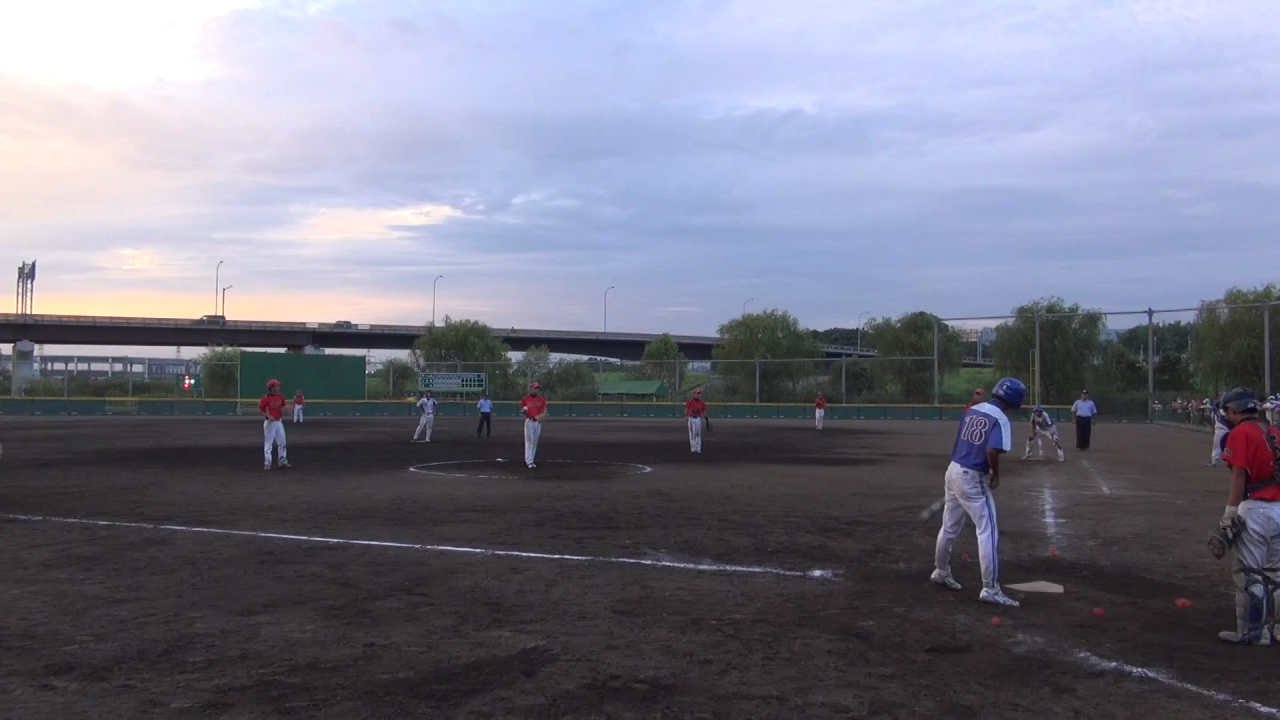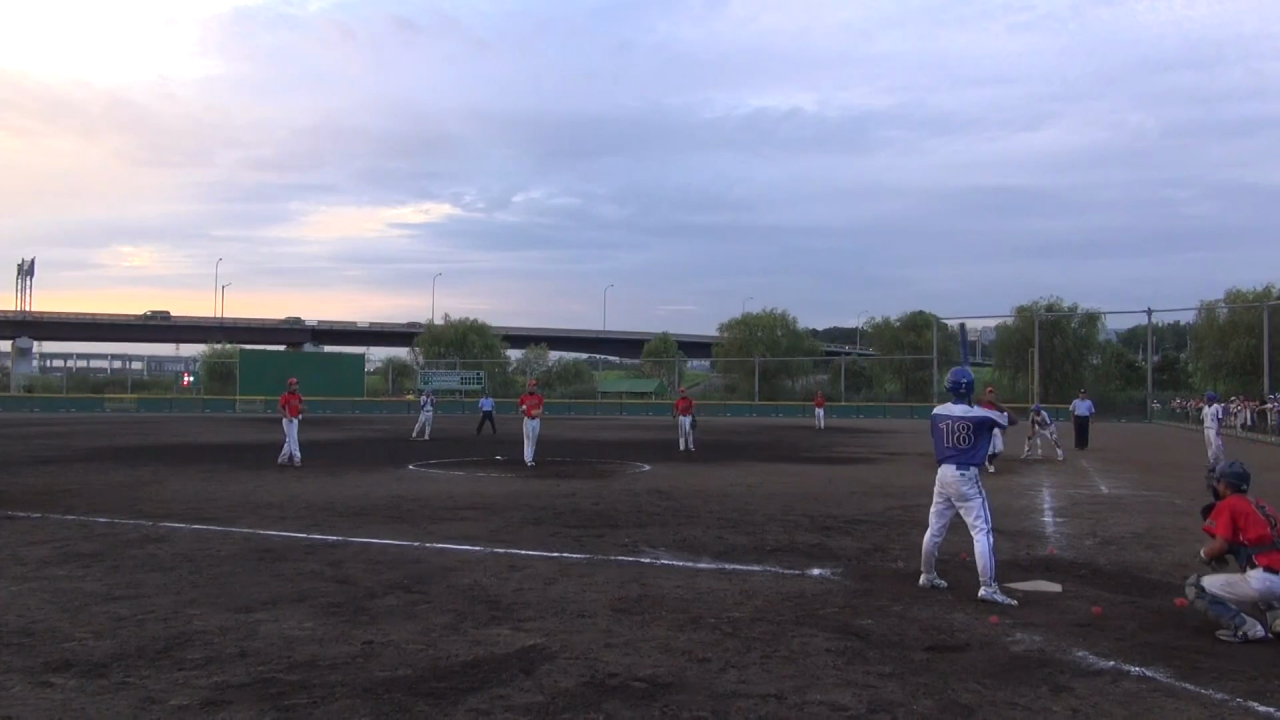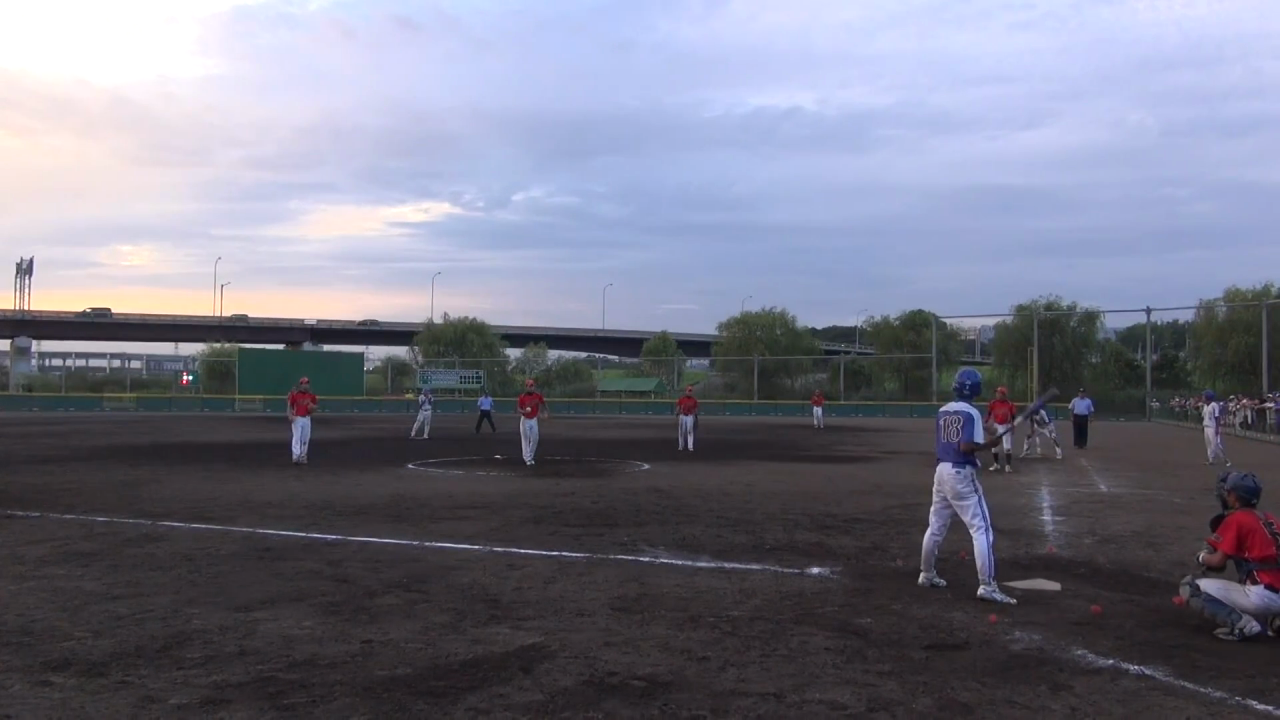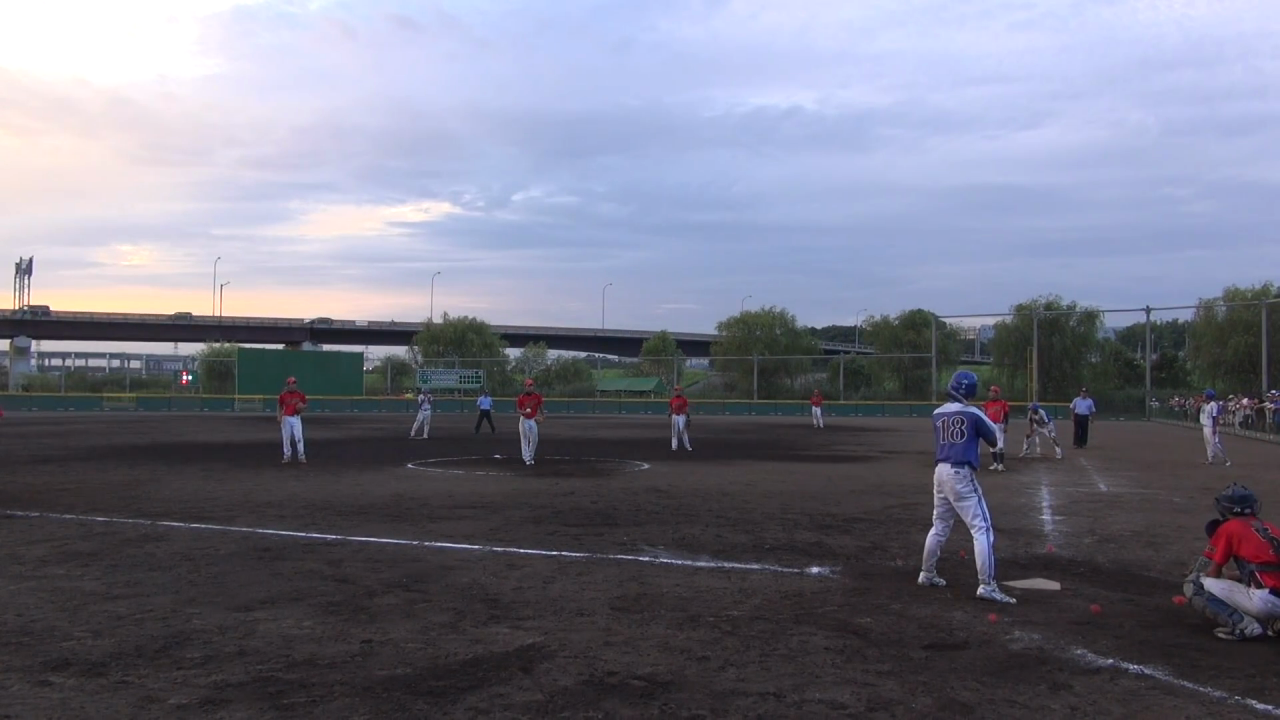
dt=1s
person 1, frame 1
left shoulder: (972, 410)
right shoulder: (1000, 419)
right elbow: (992, 451)
right wrist: (995, 474)
left hip: (953, 471)
right hip: (972, 477)
left knee: (950, 526)
right knee: (987, 532)
left ankle: (941, 571)
right ankle: (990, 589)
person 1, frame 2
left shoulder: (937, 413)
right shoulder: (979, 415)
right elbow: (1013, 420)
right wrist: (993, 404)
left hip: (944, 474)
right hip: (966, 477)
left knee: (935, 528)
right knee: (982, 532)
left ankle: (927, 576)
right ankle: (988, 588)
person 1, frame 3
left shoulder: (943, 411)
right shoulder: (970, 413)
right elbow: (966, 447)
left wrist: (981, 442)
right wrist: (988, 444)
left hip: (941, 471)
right hip: (962, 474)
left knee: (936, 526)
right knee: (981, 530)
left ankle: (927, 574)
right ankle: (987, 586)
person 1, frame 4
left shoulder: (938, 413)
right shoulder: (973, 413)
right elbow: (993, 442)
left hip: (941, 472)
right hip: (961, 475)
left knee: (940, 526)
right knee: (982, 530)
left ankle: (927, 574)
right ankle: (987, 586)
person 2, frame 1
left shoulder: (1240, 433)
left elbow: (1239, 476)
left wrist: (1229, 515)
left hip: (1256, 508)
left knee: (1247, 572)
left ankle: (1251, 632)
person 2, frame 2
left shoulder: (1227, 505)
right shoulder: (1262, 506)
left elbow: (1220, 546)
left wrist: (1204, 553)
left hip: (1263, 580)
left knee: (1195, 587)
right knee: (1247, 577)
left ankle: (1246, 628)
person 2, frame 3
left shoulder: (1235, 519)
left elbow: (1218, 561)
left wrist: (1202, 557)
left hip: (1260, 597)
left knee: (1189, 587)
left ankle: (1240, 624)
person 2, frame 4
left shoulder: (1228, 528)
left elbow: (1213, 574)
left wrist: (1200, 574)
right wrist: (1229, 575)
left hip: (1262, 601)
left knee: (1193, 584)
left ankle: (1243, 625)
